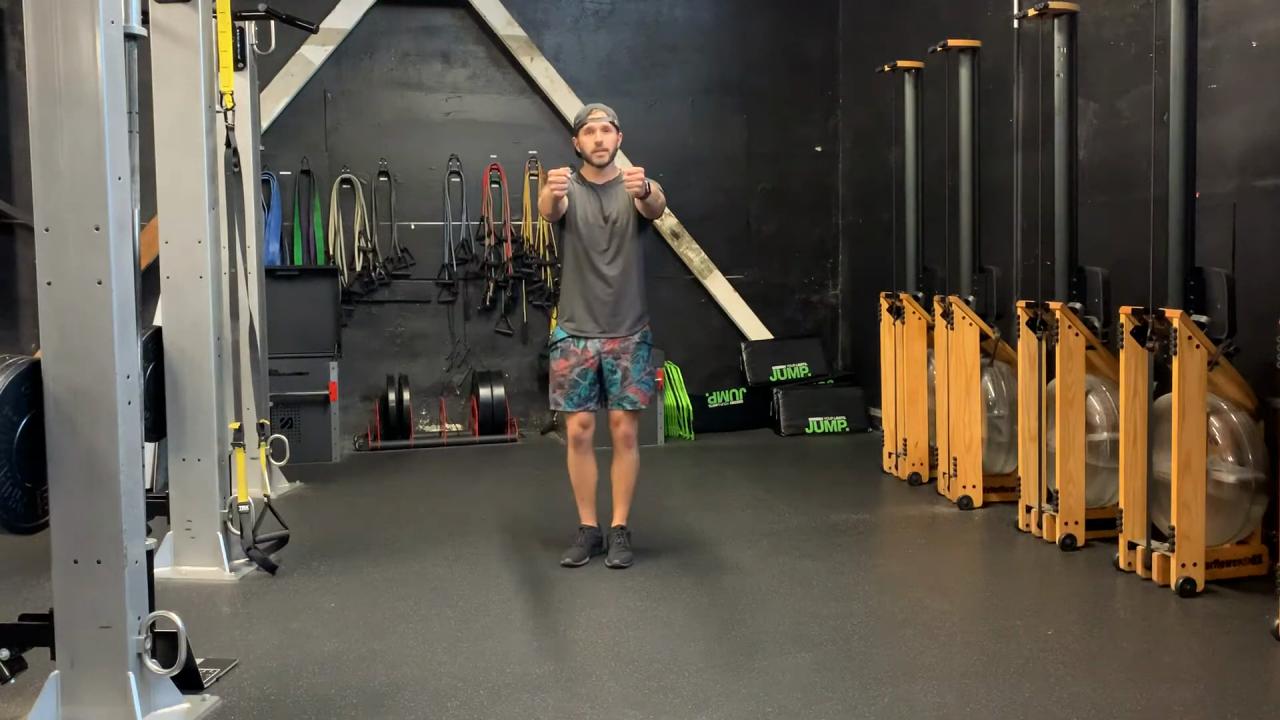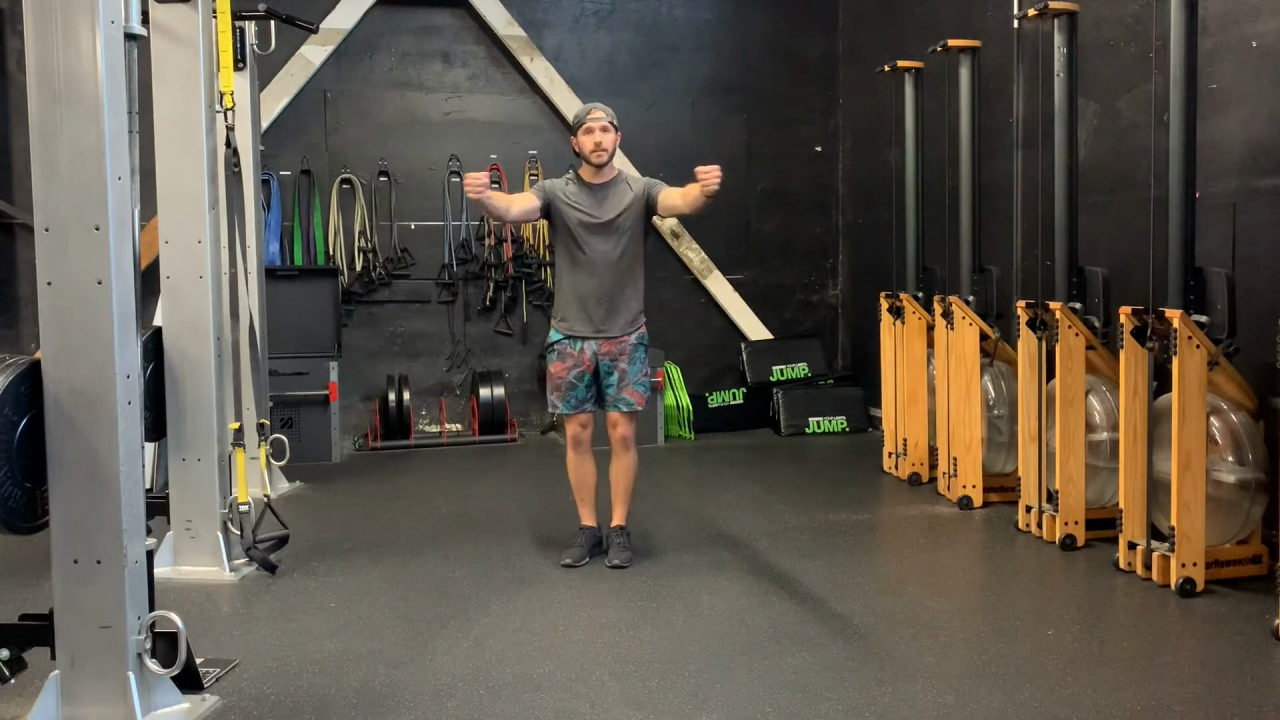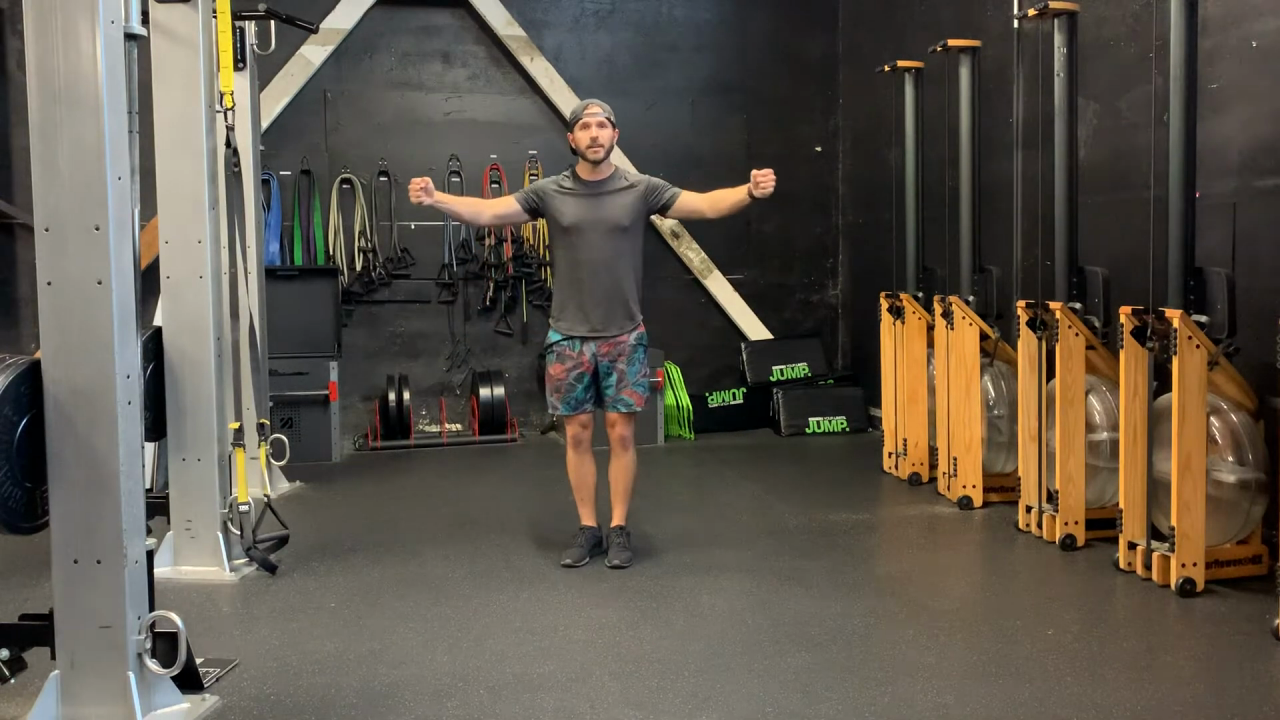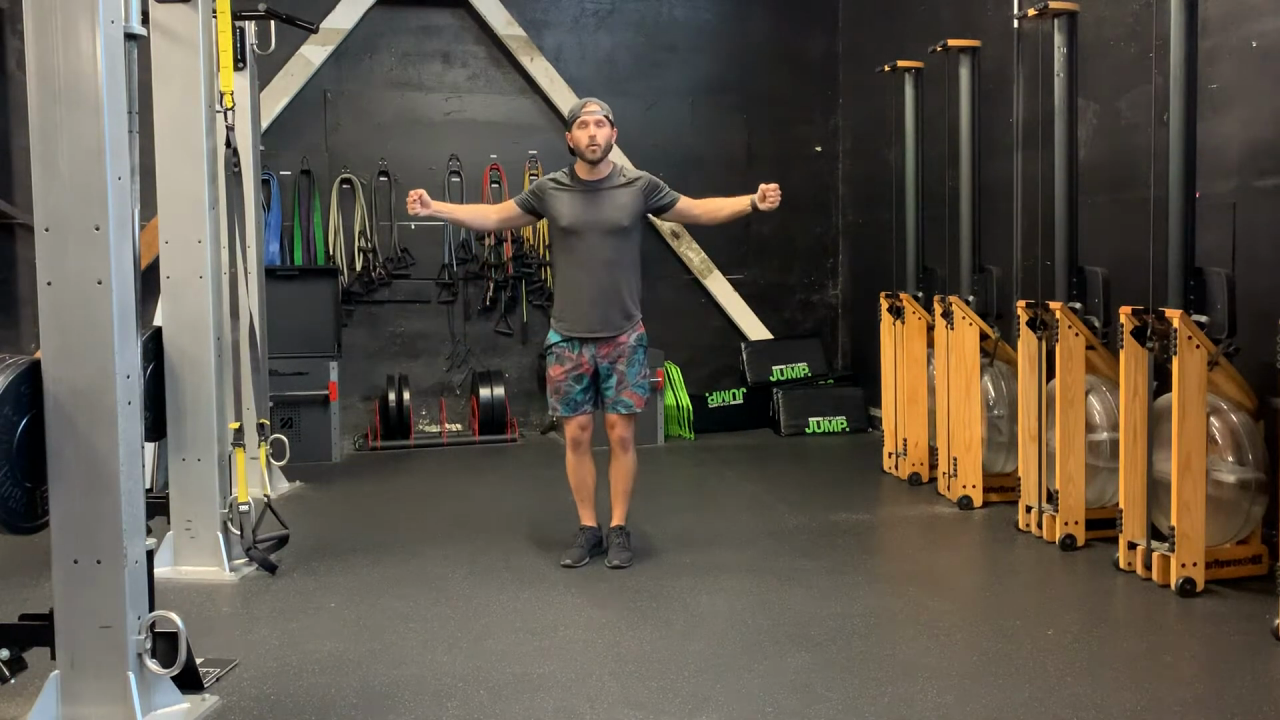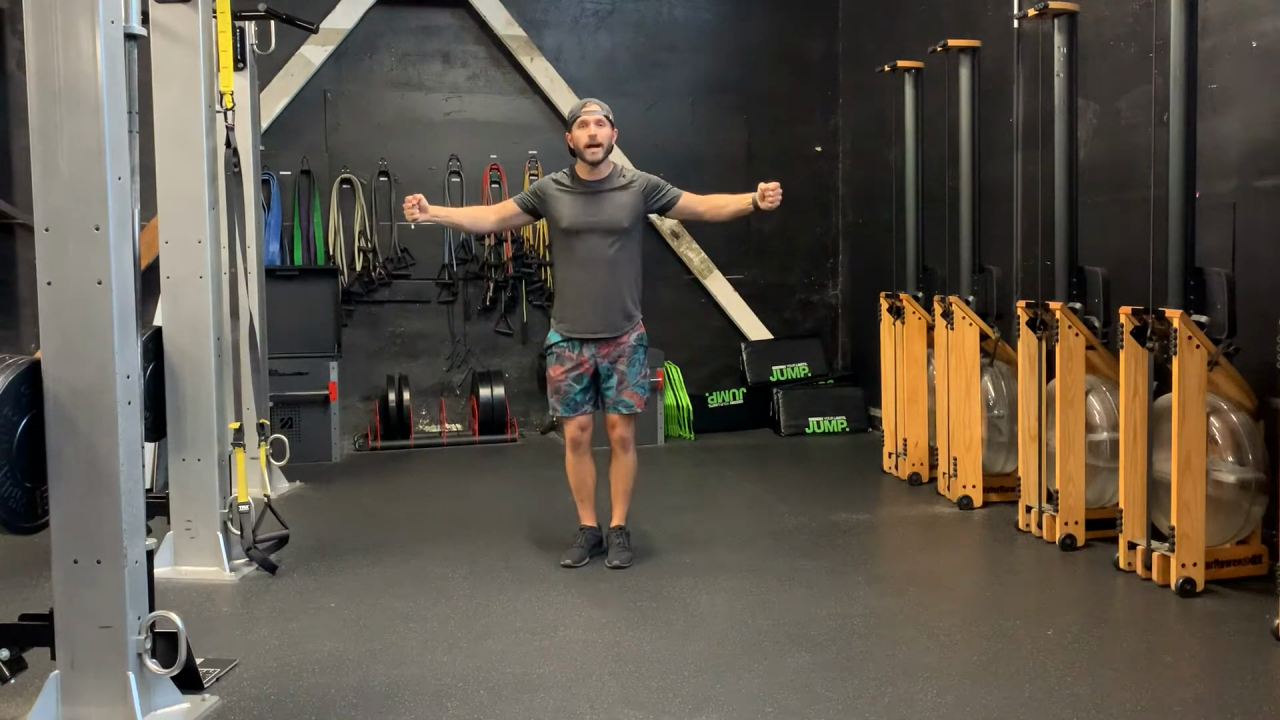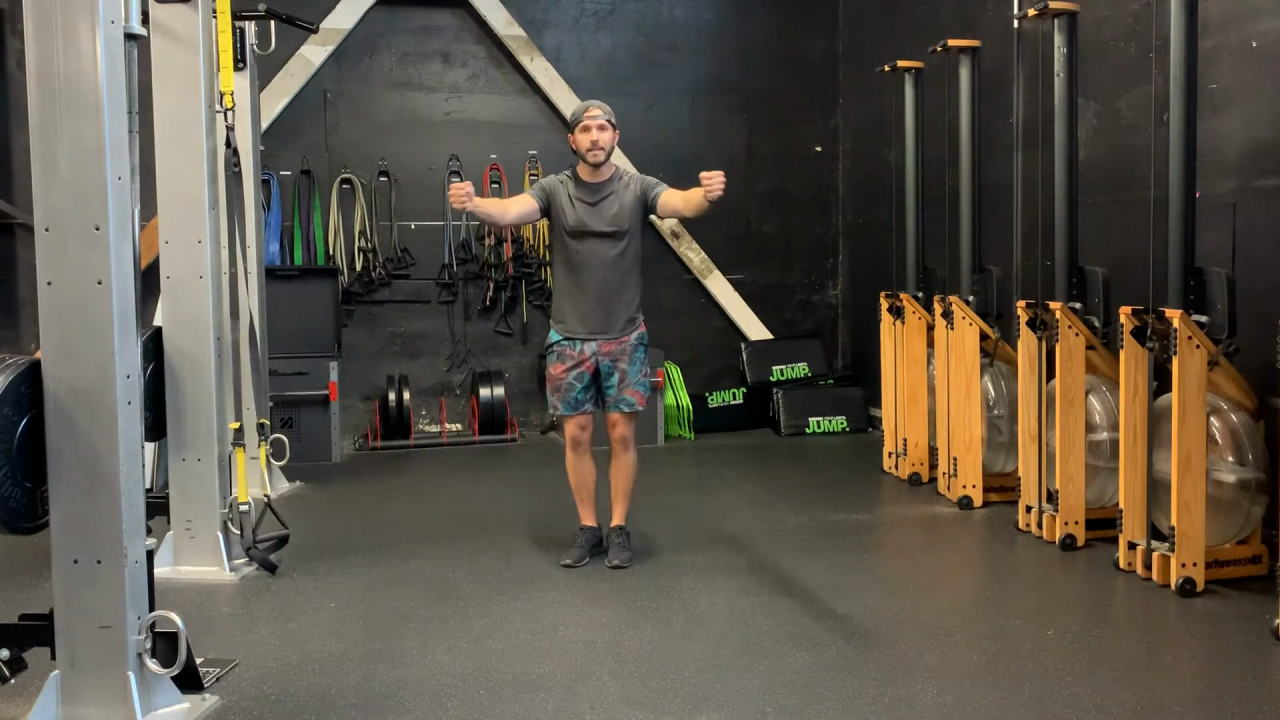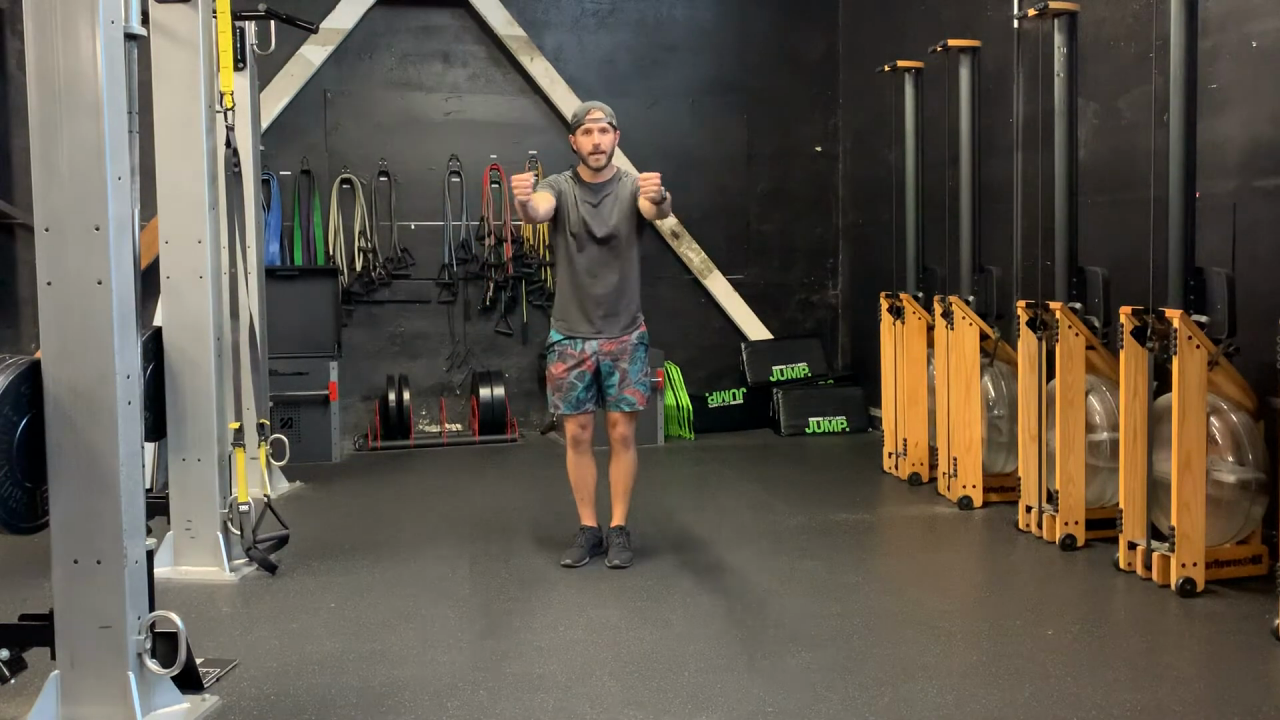
dt=0.3s
person 1, frame 1
left shoulder: (635, 189)
right shoulder: (567, 189)
left elbow: (656, 206)
right elbow: (550, 209)
left wrist: (646, 188)
right wrist: (551, 191)
left hip: (628, 334)
right hip: (574, 334)
left knee: (624, 433)
right knee: (579, 433)
left ankle: (619, 529)
right ankle: (588, 528)
person 1, frame 2
left shoulder: (640, 189)
right shoulder: (556, 191)
left elbow: (680, 202)
right elbow: (514, 210)
left wrist: (703, 189)
right wrist: (485, 197)
left hip: (626, 335)
right hip: (570, 335)
left knee: (622, 433)
right knee: (577, 434)
left ankle: (618, 529)
right ankle: (588, 528)
person 1, frame 3
left shoulder: (641, 188)
right shoulder: (550, 191)
left elbow: (705, 205)
right elbow: (488, 212)
left wrist: (750, 192)
right wrist: (436, 198)
left hip: (624, 335)
right hip: (569, 336)
left knee: (621, 433)
right knee: (577, 434)
left ankle: (618, 529)
right ankle: (588, 528)
person 1, frame 4
left shoulder: (640, 186)
right shoulder: (549, 189)
left elbow: (698, 211)
right elbow: (495, 217)
left wrist: (753, 202)
right wrist: (434, 208)
left hip: (623, 336)
right hip: (568, 337)
left knee: (621, 434)
right knee: (576, 436)
left ankle: (618, 529)
right ankle: (587, 528)
person 1, frame 5
left shoulder: (640, 186)
right shoulder: (550, 190)
left elbow: (704, 207)
right elbow: (491, 218)
left wrist: (752, 200)
right wrist: (433, 213)
left hip: (624, 337)
right hip: (568, 338)
left knee: (622, 434)
right knee: (576, 436)
left ankle: (618, 529)
right ankle: (588, 529)
person 1, frame 6
left shoulder: (638, 188)
right shoulder: (554, 190)
left elbow: (684, 204)
right elbow: (507, 212)
left wrist: (708, 193)
right wrist: (471, 204)
left hip: (624, 337)
right hip: (569, 337)
left knee: (622, 434)
right knee: (576, 436)
left ankle: (618, 528)
right ankle: (587, 528)
person 1, frame 7
left shoulder: (634, 186)
right shoulder: (557, 188)
left elbow: (660, 210)
right elbow: (533, 214)
left wrist: (657, 198)
right wrist: (522, 198)
left hip: (624, 335)
right hip: (570, 336)
left knee: (622, 432)
right knee: (578, 434)
left ankle: (619, 529)
right ankle: (588, 528)
